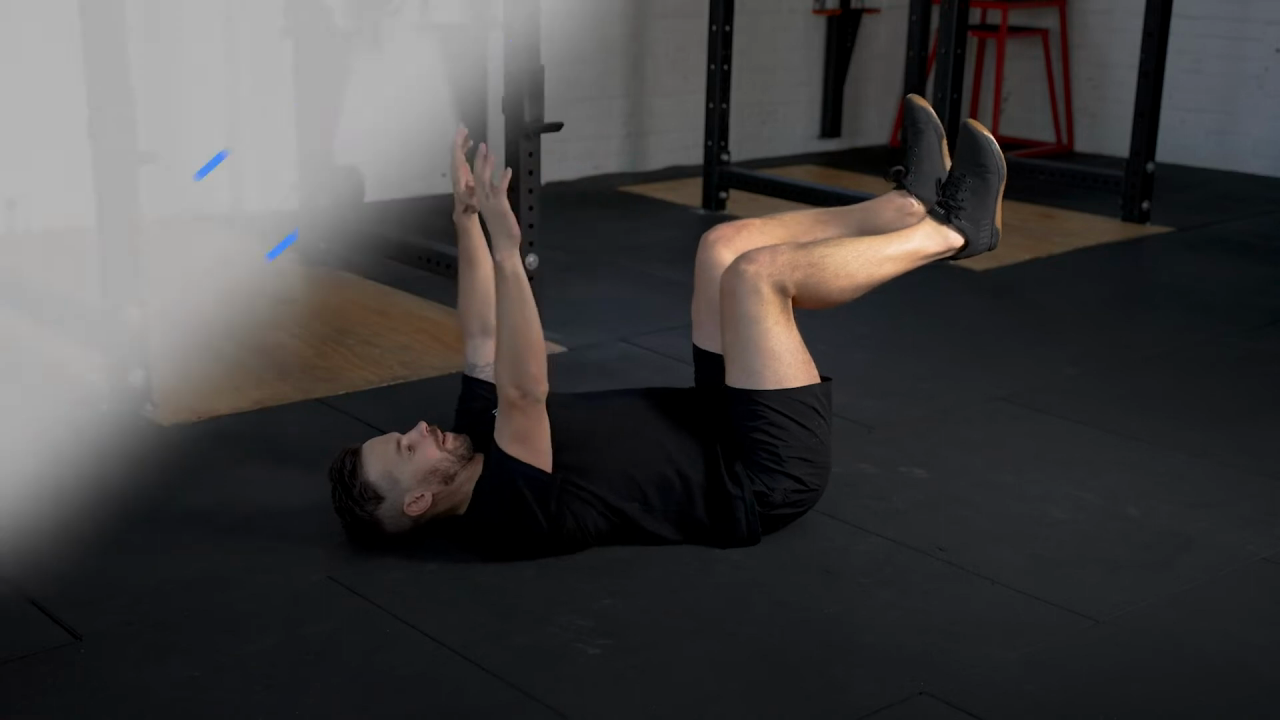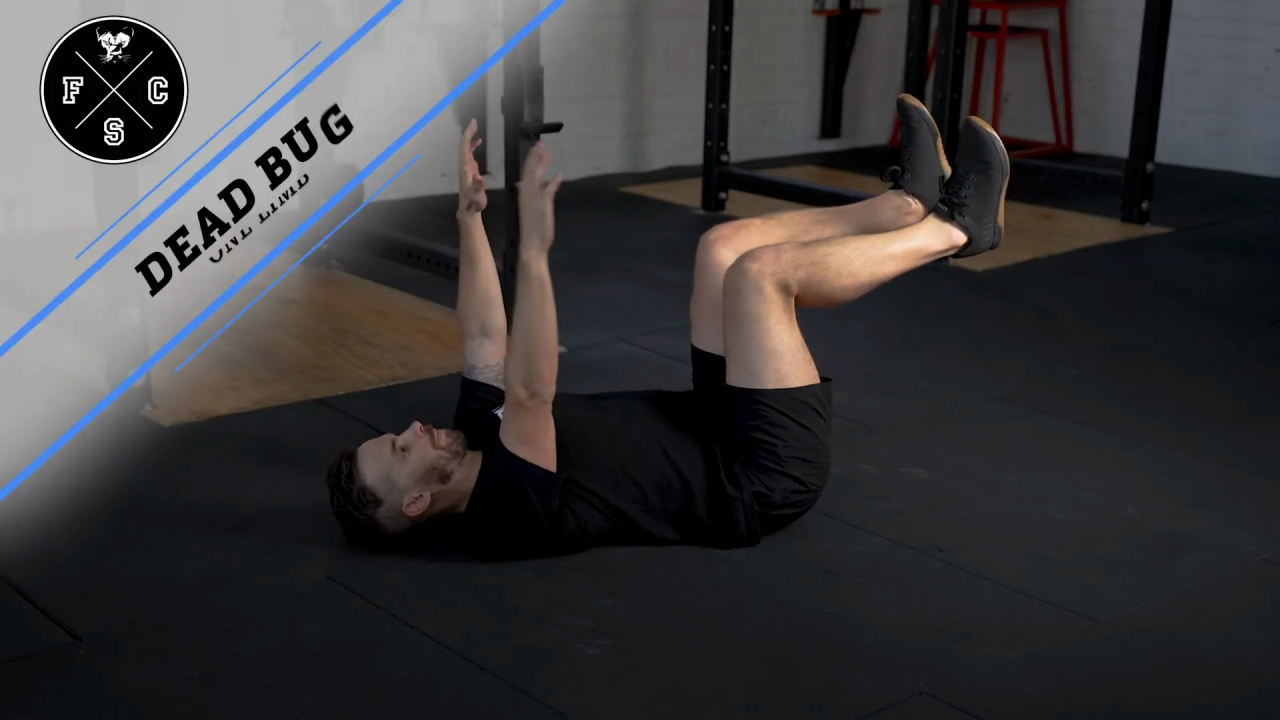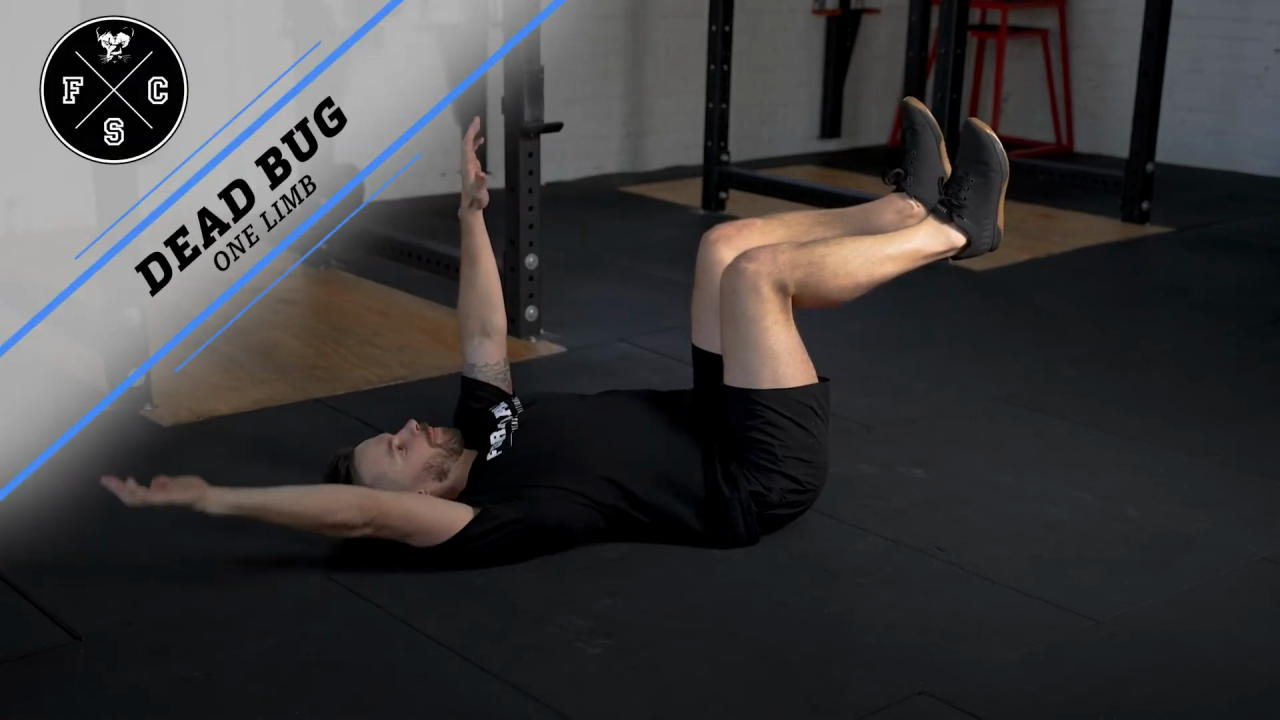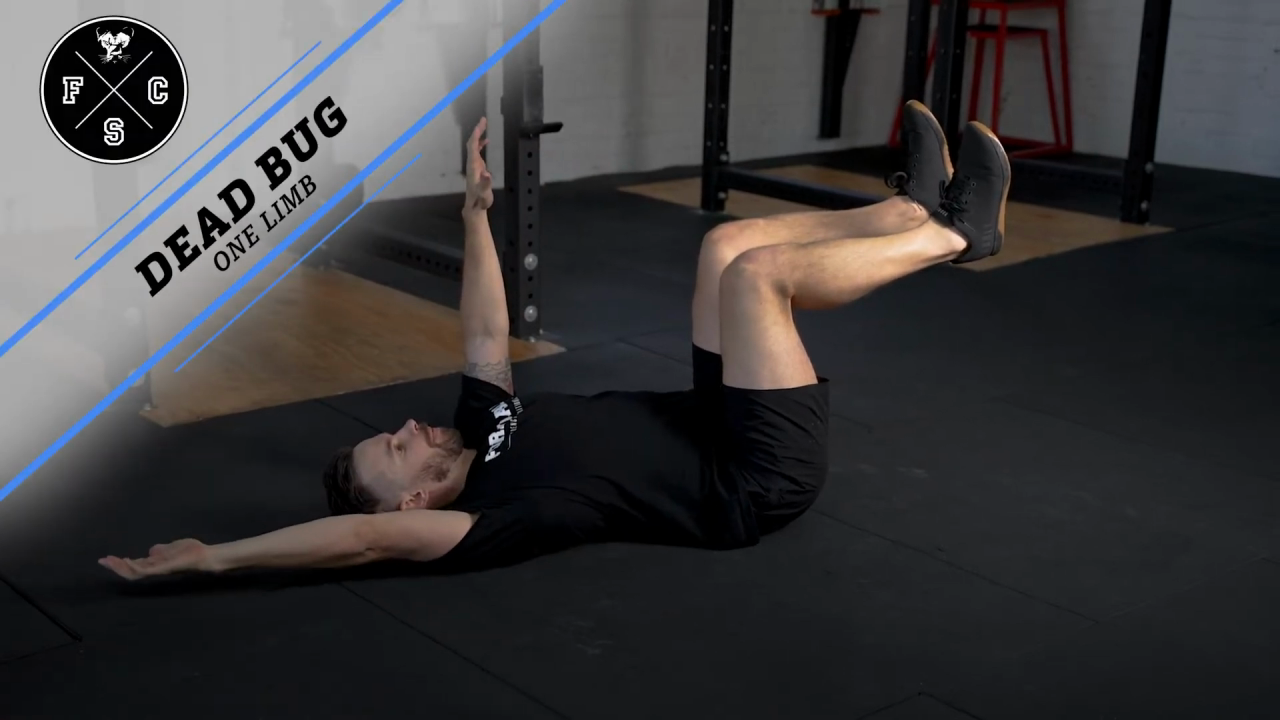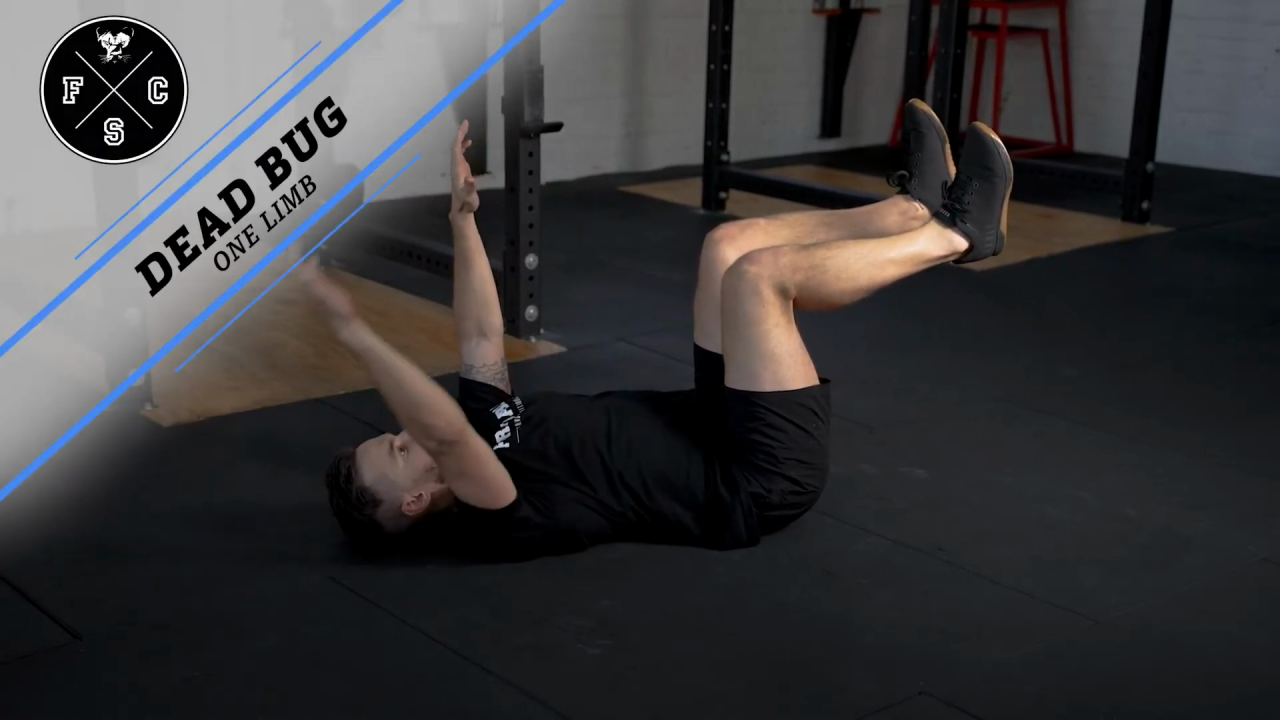
dt=1s
person 1, frame 1
left shoulder: (479, 439)
right shoulder: (504, 516)
left elbow: (483, 339)
right elbow: (523, 392)
left wrist: (465, 221)
right wrist: (505, 249)
left hip: (720, 431)
right hip: (764, 476)
left knee: (727, 245)
right knee: (758, 272)
left ankle: (915, 207)
right ankle: (953, 232)
person 1, frame 2
left shoulder: (479, 437)
right shoulder: (502, 516)
left elbow: (484, 339)
right elbow: (532, 393)
left wrist: (469, 217)
right wrist: (532, 253)
left hip: (717, 432)
right hip: (760, 477)
left knee: (726, 246)
right knee: (762, 271)
left ankle: (914, 203)
right ankle: (956, 227)
person 1, frame 3
left shoulder: (481, 430)
right shoulder: (495, 513)
left elbow: (484, 335)
right elbow: (361, 513)
left wrist: (470, 212)
right wrist: (217, 496)
left hip: (718, 429)
right hip: (760, 479)
left knee: (727, 244)
right knee: (758, 270)
left ankle: (911, 207)
right ankle: (953, 231)
person 1, frame 4
left shoulder: (481, 427)
right shoulder: (492, 516)
left elbow: (487, 335)
right elbow: (368, 537)
left wrist: (476, 211)
right wrist: (212, 554)
left hip: (715, 429)
right hip: (758, 479)
left knee: (728, 243)
right knee: (756, 271)
left ankle: (914, 210)
right ankle: (955, 235)
person 1, frame 5
left shoulder: (486, 423)
right shoulder: (494, 522)
left elbow: (481, 339)
right elbow: (446, 432)
left wrist: (462, 215)
right wrist: (355, 333)
left hip: (717, 430)
right hip: (759, 479)
left knee: (731, 244)
right knee: (759, 270)
left ankle: (919, 208)
right ankle: (958, 234)
